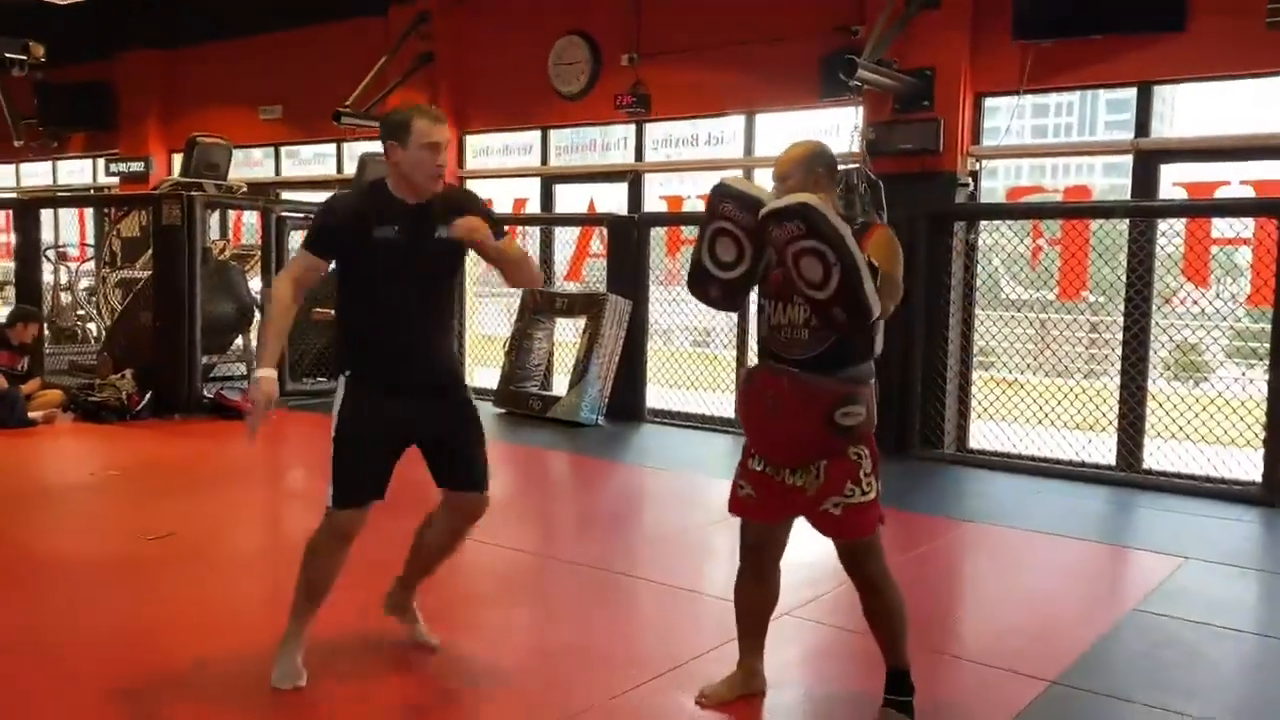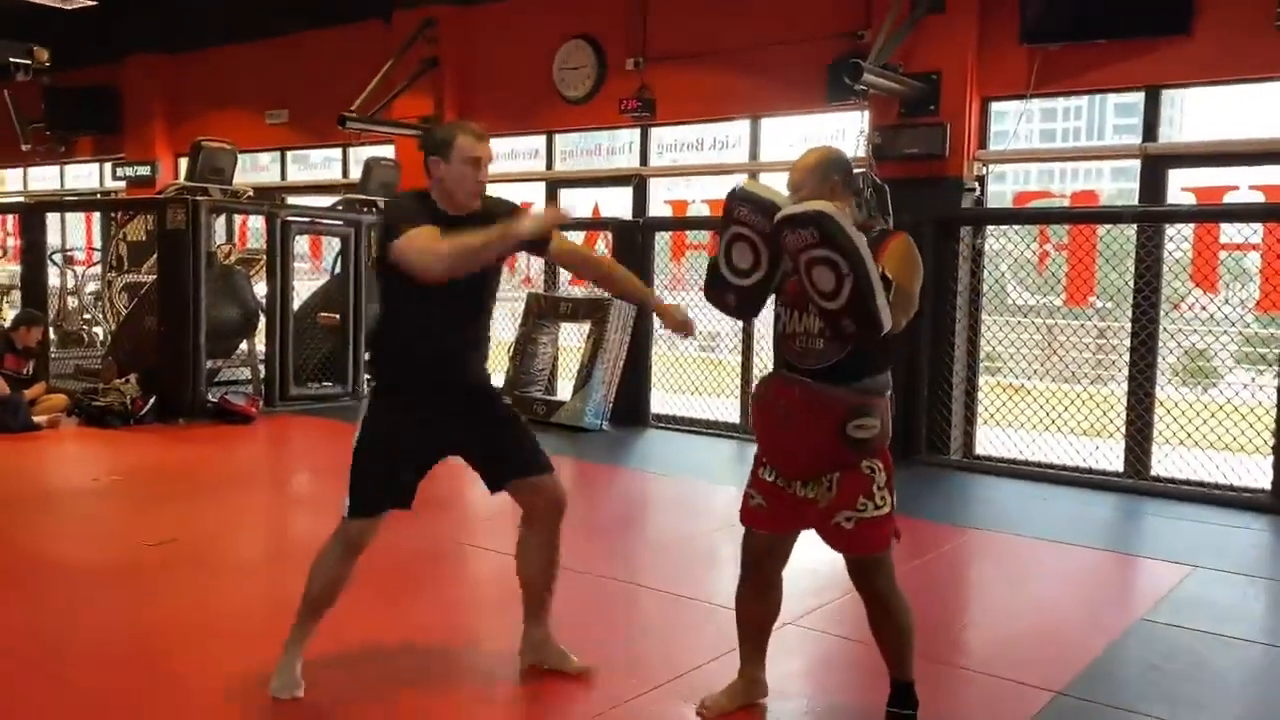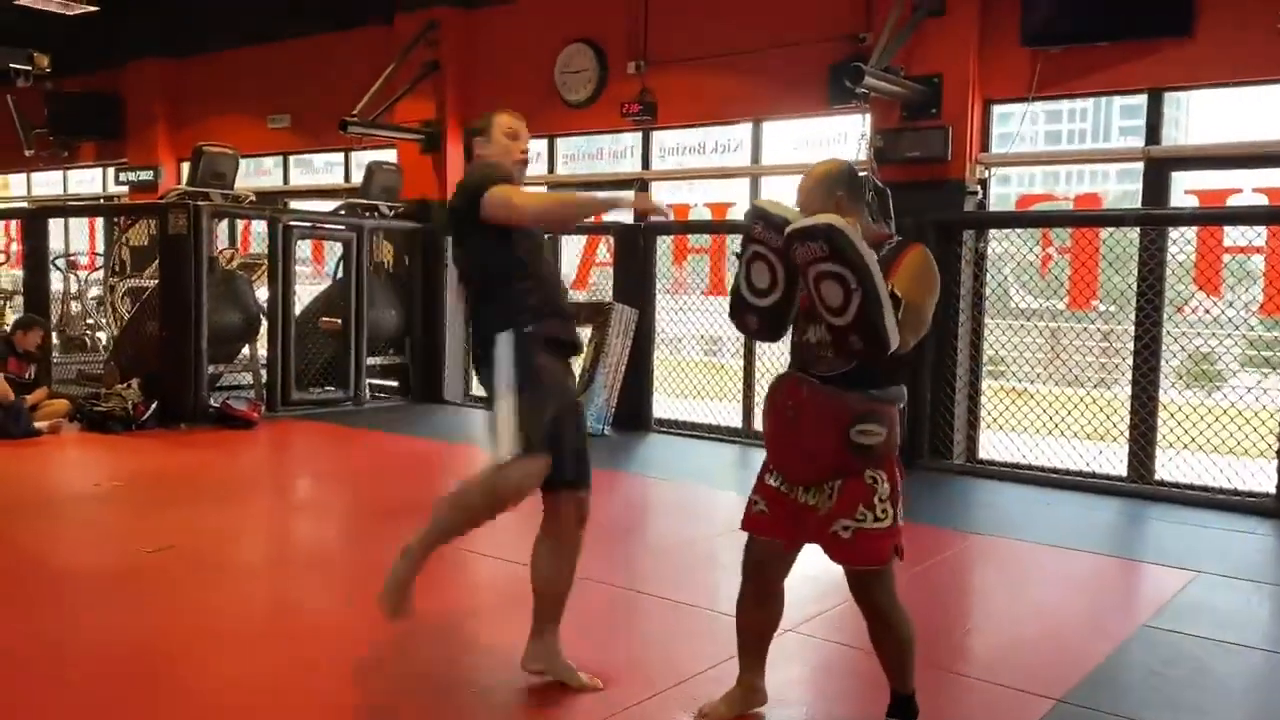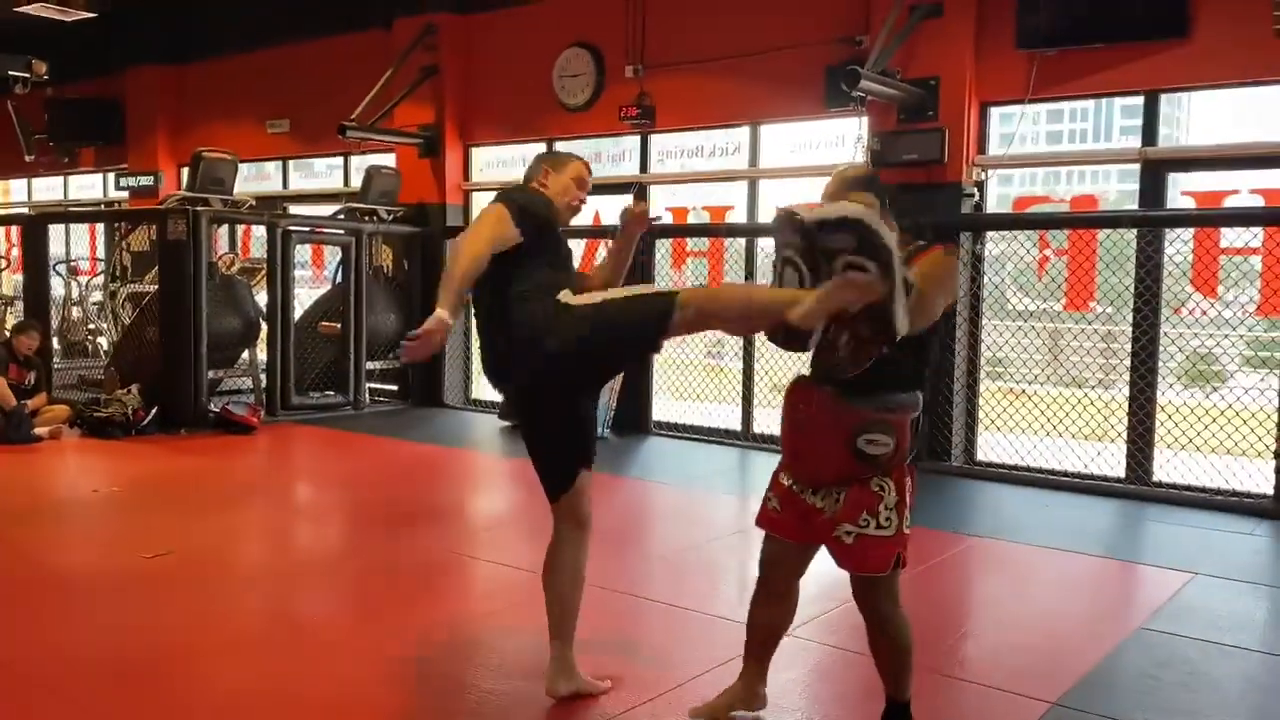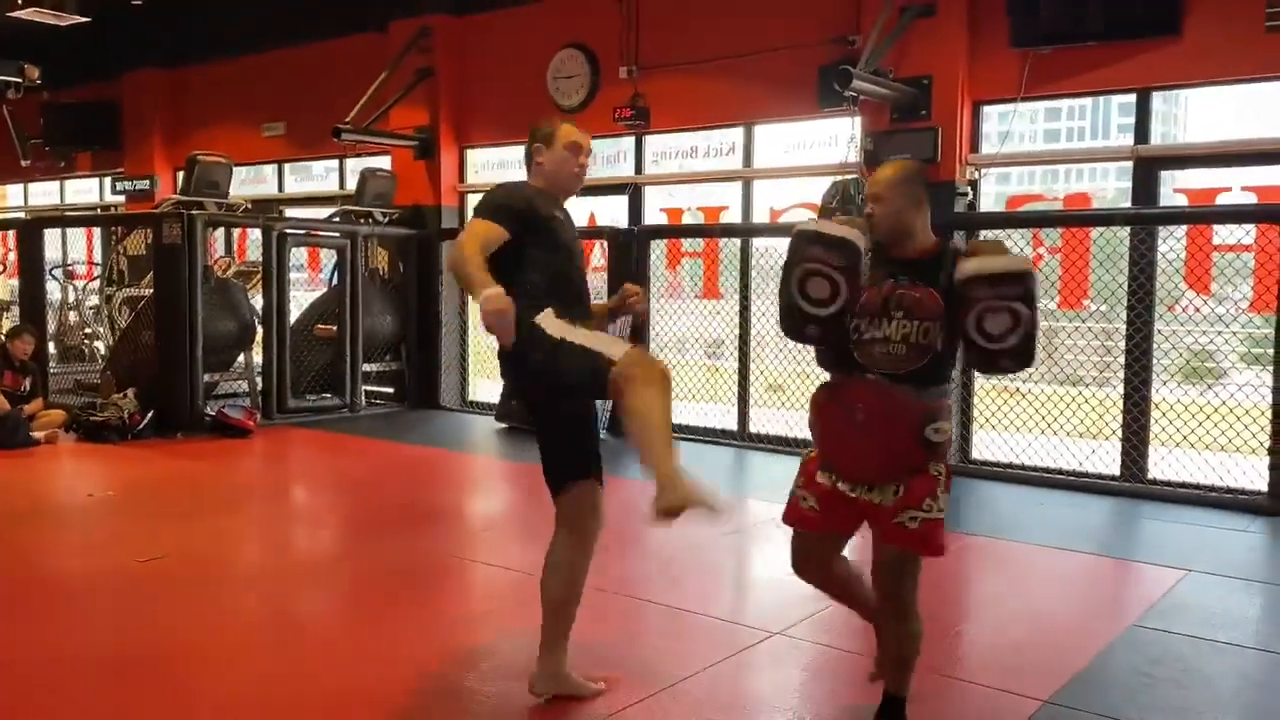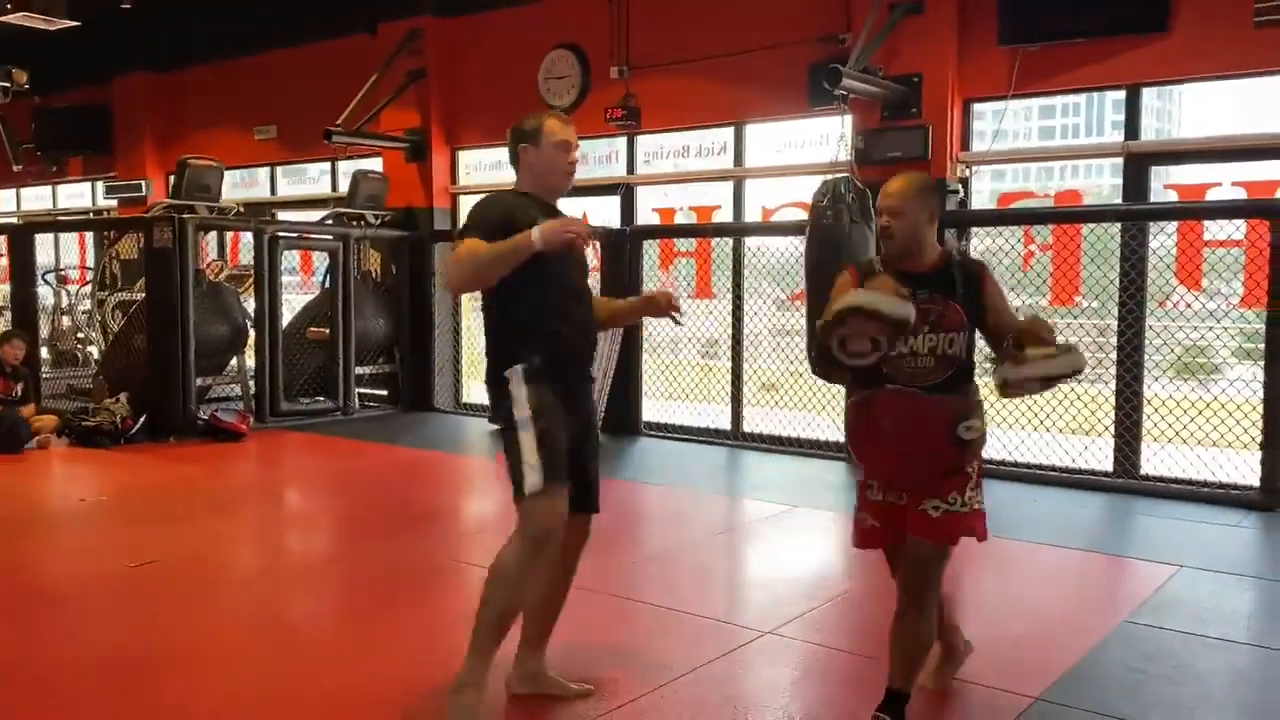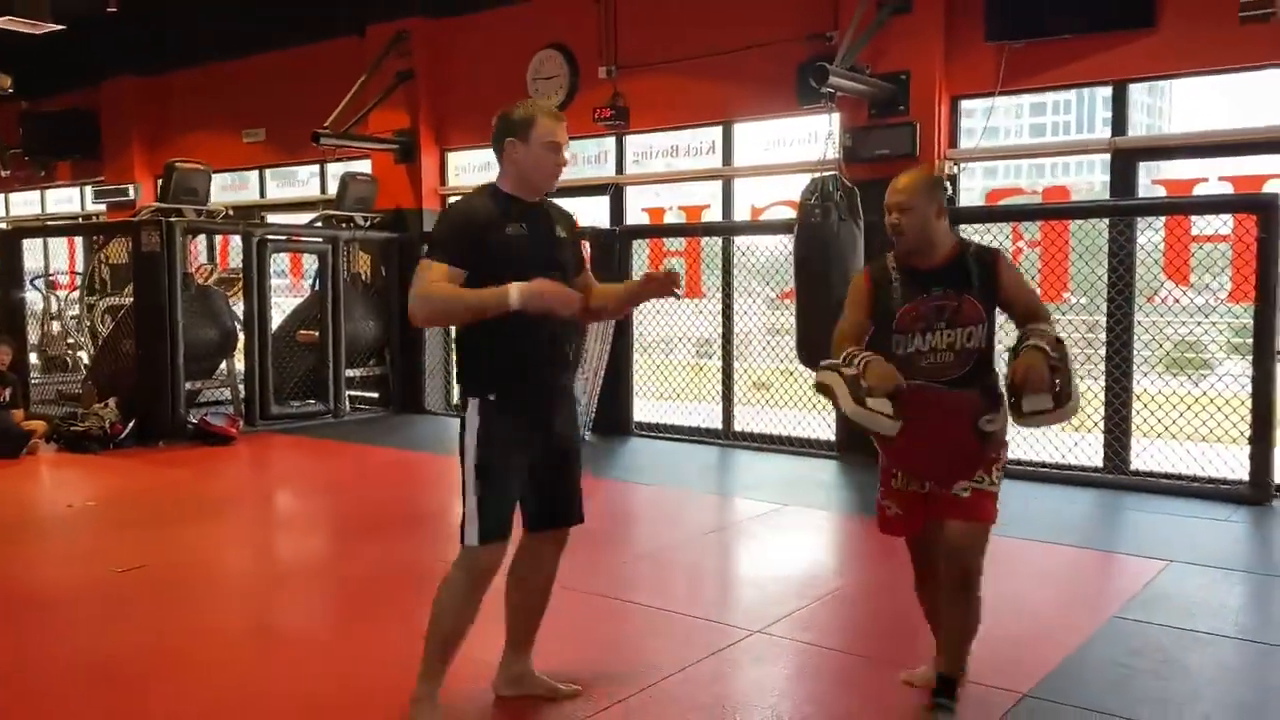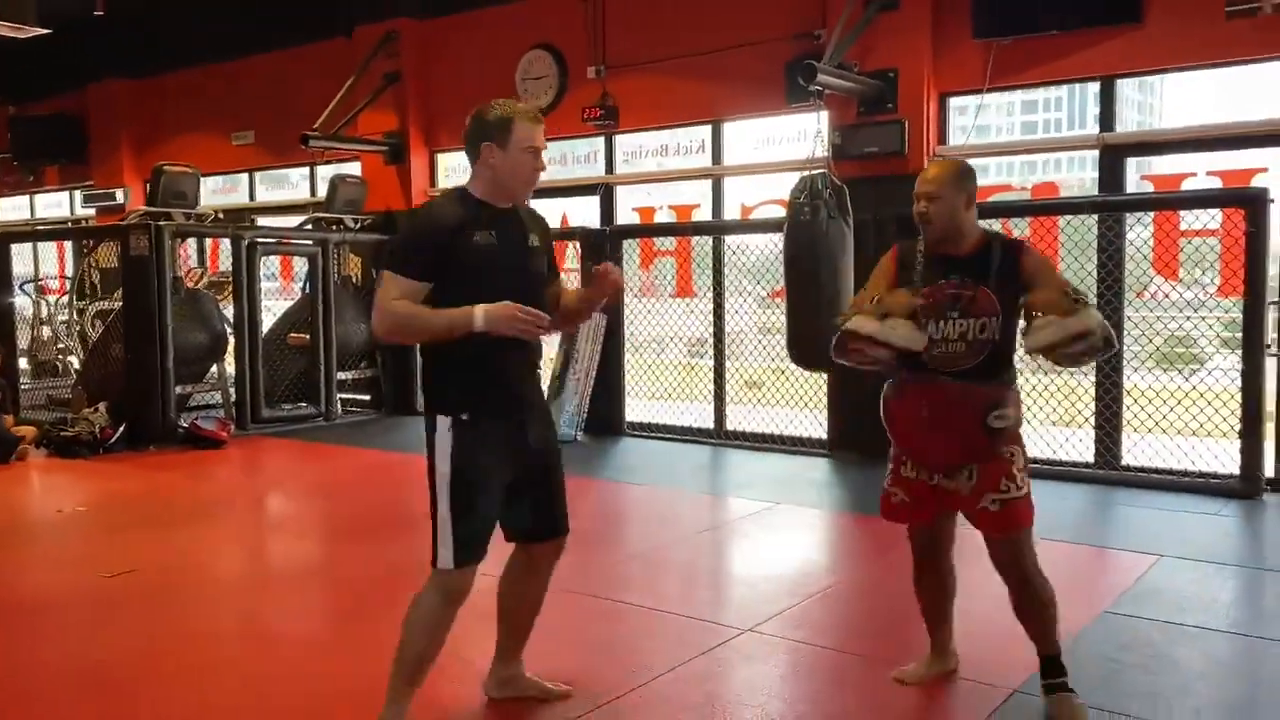
dt=0.2s
person 1, frame 1
left shoulder: (461, 205)
right shoulder: (350, 211)
left elbow: (530, 279)
right elbow: (289, 283)
left wrist: (492, 243)
right wrist: (266, 368)
left hip: (439, 384)
right hip: (370, 388)
left knee: (469, 502)
right knee: (344, 521)
left ankle: (402, 597)
right ankle: (293, 639)
person 1, frame 2
left shoulder: (497, 215)
right shoulder: (405, 215)
left elbow: (579, 258)
right elbow: (436, 262)
left wrist: (655, 304)
right wrist: (523, 230)
left hip: (470, 391)
right hip: (404, 398)
left knee: (547, 498)
right knee: (357, 531)
left ankle: (537, 639)
right ankle: (295, 648)
person 1, frame 3
left shoulder: (500, 225)
right shoulder: (477, 188)
right elbow: (533, 209)
right wrist: (620, 202)
left hip: (543, 351)
right hip: (520, 345)
left knee: (570, 508)
right knee: (526, 474)
left ankle: (544, 648)
right ankle: (416, 554)
person 1, frame 4
left shoulder: (547, 238)
right shoulder: (522, 205)
left elbow: (596, 292)
right elbow: (474, 243)
left wrist: (626, 238)
right wrist: (445, 312)
left hip: (529, 375)
right hip: (554, 334)
left knee: (574, 519)
right knee: (700, 302)
left ankle: (562, 669)
right ankle: (806, 304)
person 1, frame 5
left shoulder: (556, 220)
right shoulder: (517, 201)
right elbow: (466, 251)
left wrist: (616, 307)
right wrist: (490, 290)
left hip: (558, 372)
right hip: (545, 332)
left knee: (582, 515)
right knee: (644, 371)
left ankle: (551, 668)
right ankle: (672, 483)
person 1, frame 6
left shoulder: (562, 224)
right shoulder: (501, 210)
right elbow: (458, 275)
left wrist: (641, 306)
right wrist: (533, 241)
left hip: (571, 383)
right hip: (529, 377)
left knee: (573, 527)
right knee: (541, 522)
left ankle: (529, 666)
person 1, frame 7
left shoulder: (559, 222)
right shoulder: (469, 216)
left elbow: (588, 301)
right elbow: (423, 306)
left wrist: (642, 289)
right wrist: (516, 295)
left hip: (555, 402)
right hip: (496, 406)
left knee: (549, 535)
right knee: (480, 554)
left ankle: (514, 669)
person 1, frame 8
left shoulder: (532, 225)
right shoulder: (435, 223)
left elbow: (554, 311)
right elbow: (385, 320)
left wrist: (593, 294)
right wrist: (479, 316)
left hip: (528, 414)
right hip: (464, 421)
left knee: (543, 545)
right knee: (455, 576)
person 2, frame 1
left shoulder: (871, 237)
right shoulder: (773, 239)
left elbow: (876, 303)
left hip: (837, 426)
right hip: (774, 420)
left knee: (864, 562)
right knee: (757, 549)
right ankle: (749, 669)
person 2, frame 2
left shoulder: (890, 245)
right shoulder: (793, 245)
left elbow: (887, 317)
left wrist: (844, 241)
left hip: (851, 437)
right hip: (786, 428)
left knee: (873, 576)
right knee: (759, 559)
person 2, frame 3
left shoulder: (909, 260)
right shoulder: (811, 254)
left elbow: (895, 336)
right elbow: (757, 322)
left wrist: (852, 260)
right wrist: (766, 250)
left hip: (860, 450)
right hip: (796, 440)
left knee: (873, 588)
right knee: (760, 567)
person 2, frame 4
left shoulder: (932, 261)
left elbow: (900, 317)
left hip: (871, 458)
right hip: (814, 444)
left knee: (875, 595)
right knee: (775, 568)
person 2, frame 5
left shoulder: (958, 267)
left hip: (912, 451)
right hip: (844, 437)
left knee: (895, 585)
right knee: (809, 556)
right ankle: (884, 625)
person 2, frame 6
left shoulder: (972, 278)
right shoulder: (858, 279)
left elbow: (1010, 346)
left wrist: (1034, 338)
right wrist: (864, 307)
left hip: (949, 450)
right hip: (883, 448)
left knee: (919, 579)
right knee: (909, 574)
right ankle: (952, 642)
person 2, frame 7
left shoulder: (988, 267)
right shoulder: (873, 279)
left elbow: (1037, 317)
right elbow: (838, 352)
left wrist: (1035, 354)
right wrist: (865, 366)
left knee: (959, 564)
right knee: (928, 562)
left ankle: (944, 697)
right ankle: (946, 657)
person 2, frame 8
left shoulder: (1015, 259)
right shoulder: (900, 261)
left elbow: (1080, 318)
right elbow: (849, 335)
left wrist: (1060, 309)
right wrist: (882, 313)
left hip: (987, 436)
right hip: (918, 432)
left knee: (1016, 563)
right knee: (928, 552)
right ankle: (941, 653)
